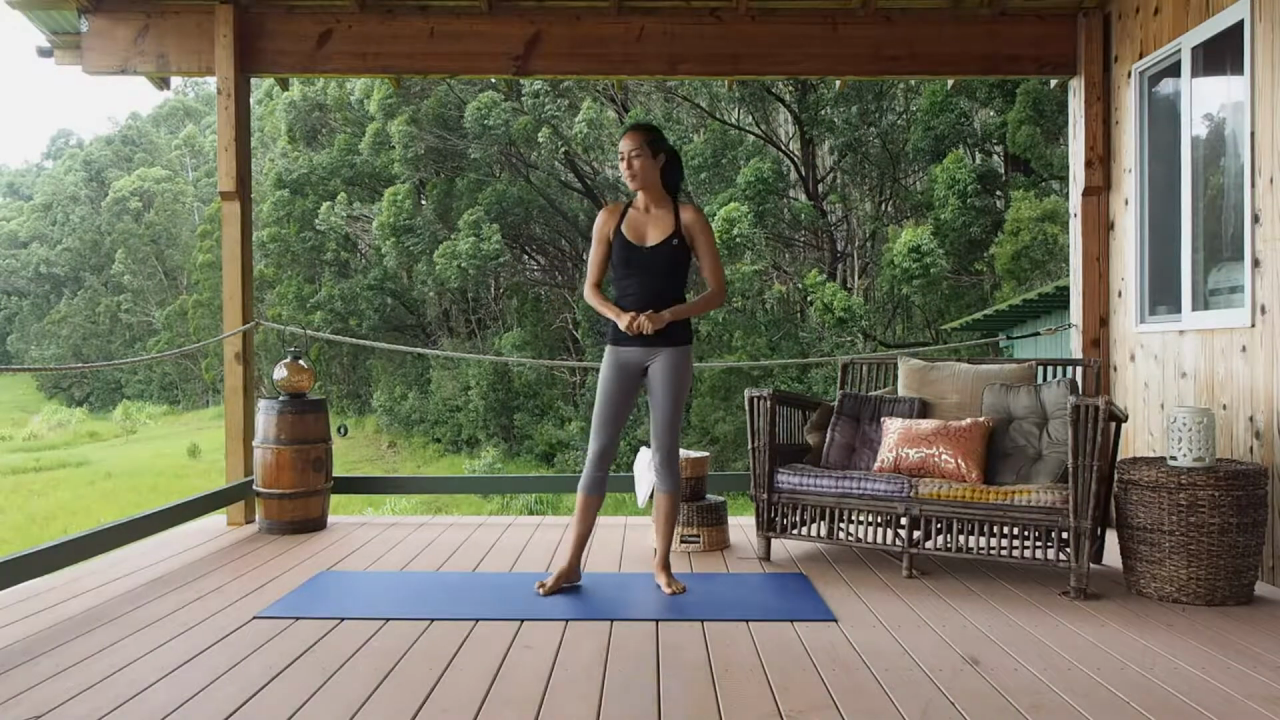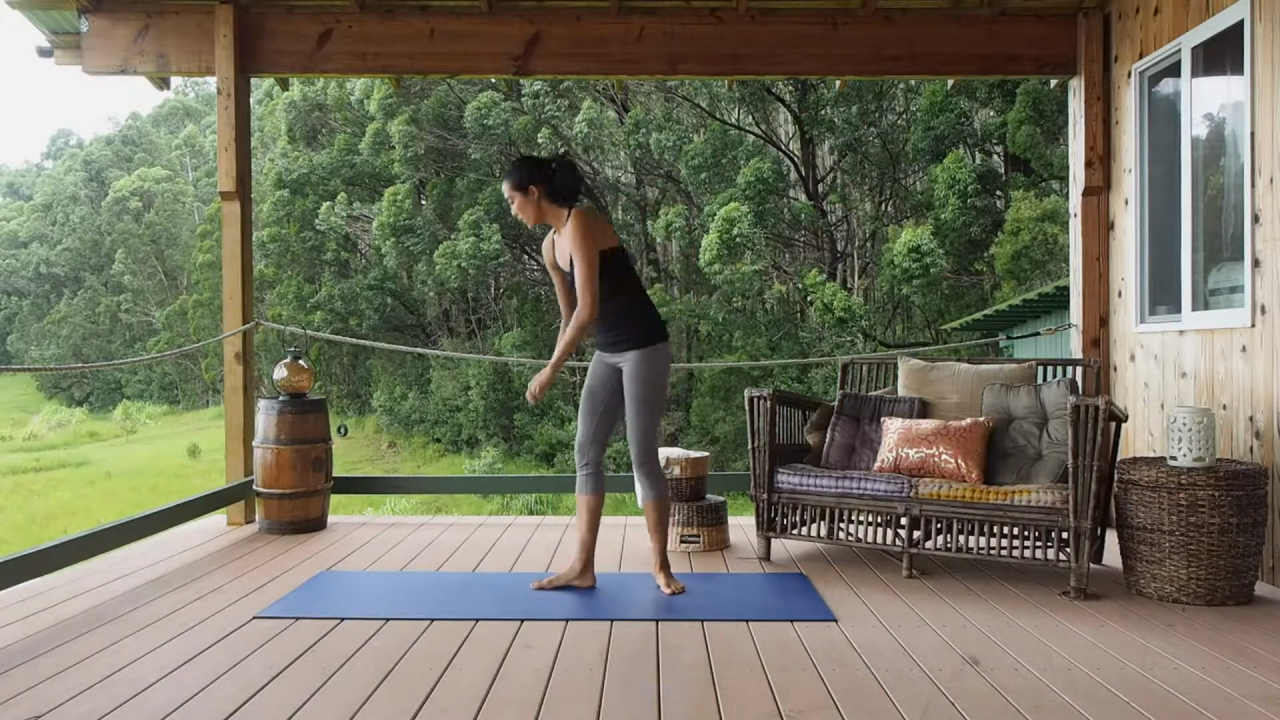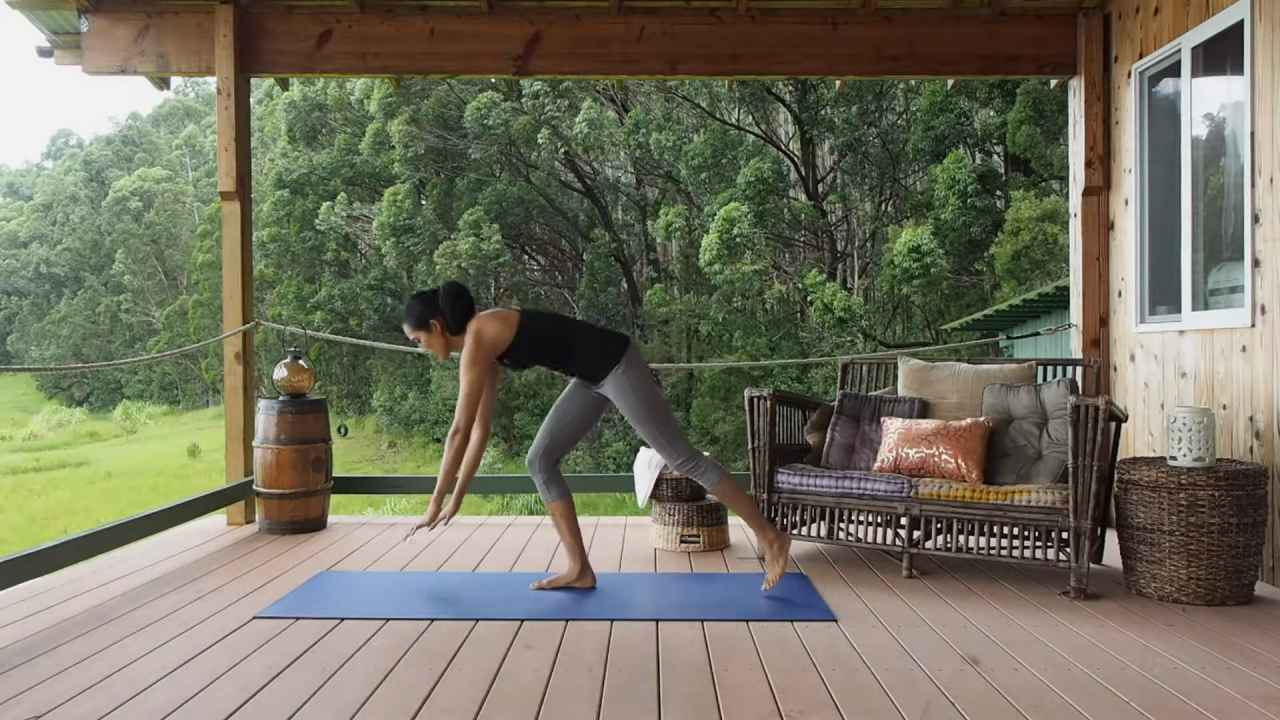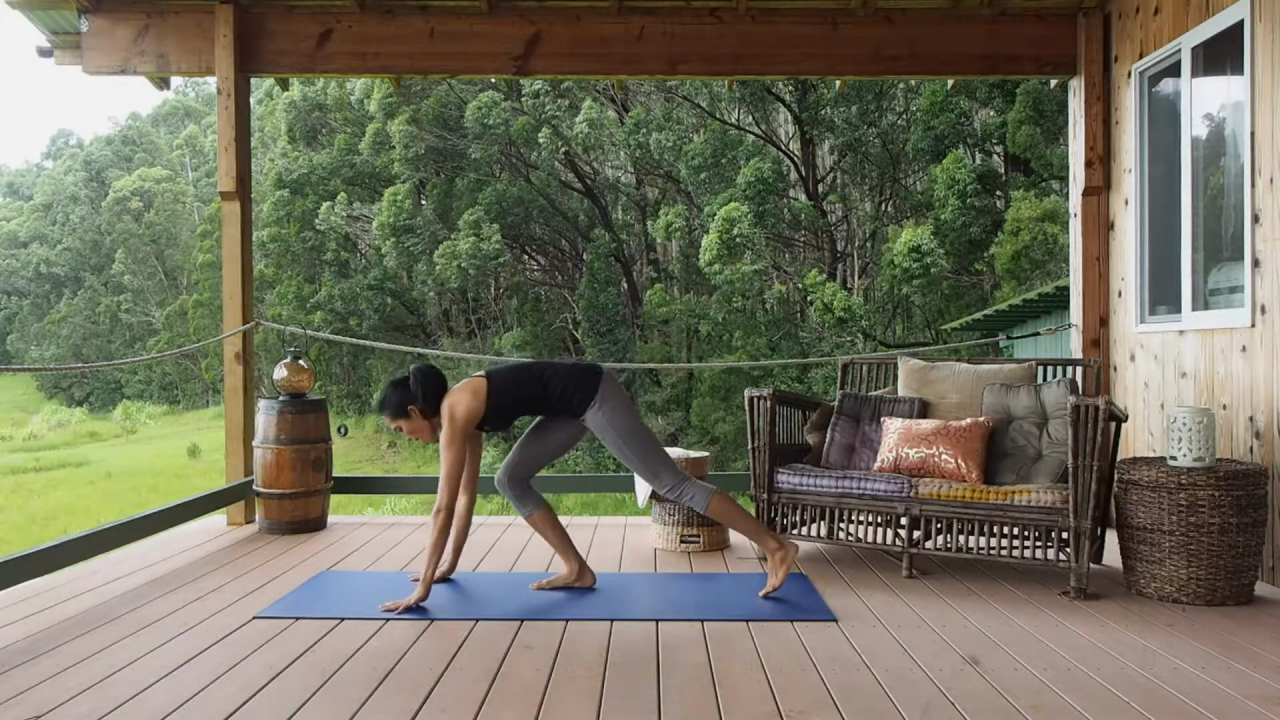
dt=0.7s
person 1, frame 1
left shoulder: (688, 217)
right shoulder: (609, 218)
left elbow: (717, 291)
right elbow: (591, 288)
left wrist: (666, 316)
right wrist: (619, 316)
left hip: (670, 348)
right hip: (621, 348)
left knee: (664, 454)
right knee: (599, 452)
left ankle: (661, 564)
right ankle: (572, 562)
person 1, frame 2
left shoulder: (583, 223)
right shoulder: (550, 245)
left elbow: (589, 307)
right elbow: (569, 312)
left wrist: (551, 369)
right wrist: (555, 365)
left hip: (643, 346)
right hip: (608, 352)
left knee: (643, 457)
right knee: (586, 452)
left ankle: (661, 564)
right ankle: (582, 567)
person 1, frame 3
left shoulder: (478, 337)
right shoulder: (482, 343)
left elbow: (459, 430)
right elbow: (480, 428)
left wrist: (436, 502)
right wrist: (457, 497)
left hip: (617, 366)
right hip: (594, 376)
left knee: (684, 459)
right knee: (540, 460)
left ankle: (771, 540)
right ankle: (579, 569)
person 1, frame 4
left shoulder: (454, 413)
right shoulder: (464, 412)
left elbow: (444, 508)
right elbow: (466, 495)
left wrist: (424, 584)
right wrist: (451, 561)
left hip: (593, 397)
right hip: (577, 400)
left knee: (671, 482)
right knee: (511, 478)
left ankle: (776, 548)
right ankle: (577, 570)
